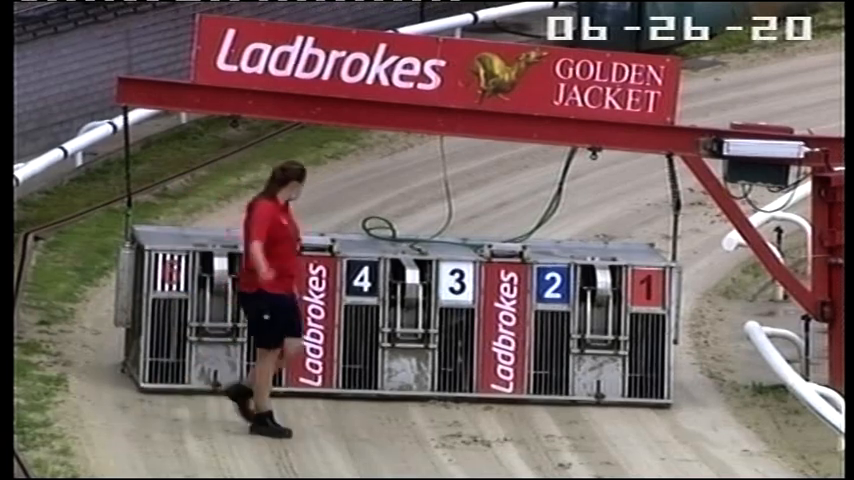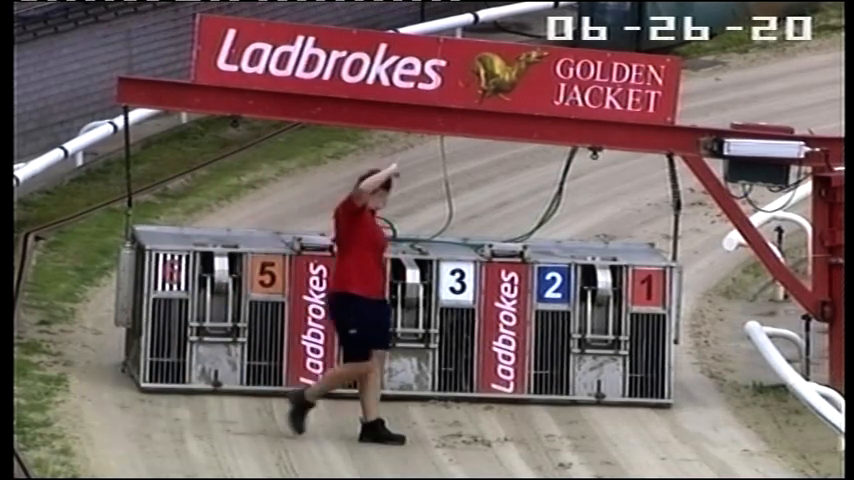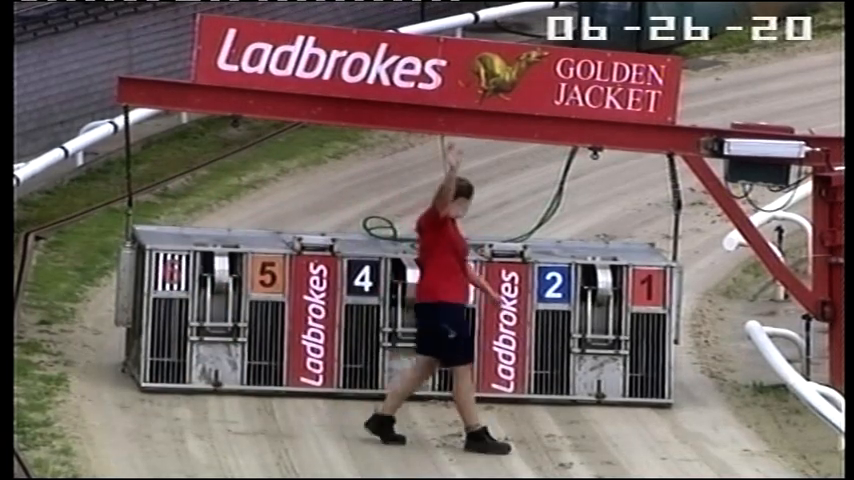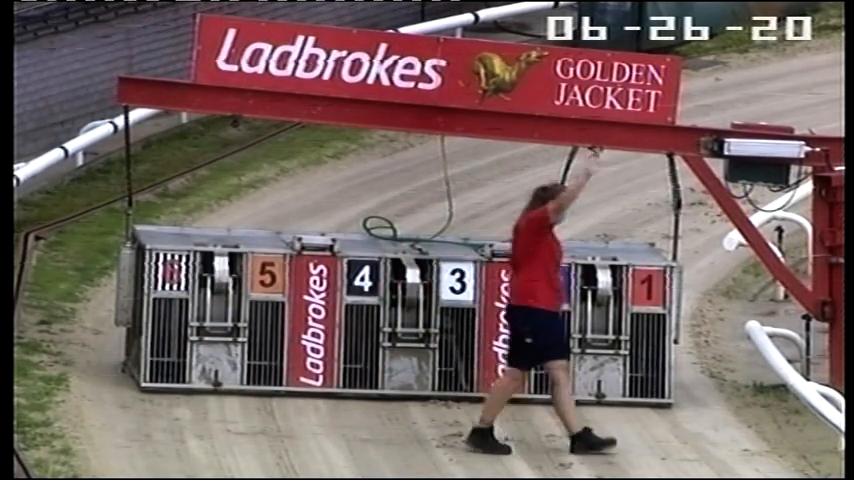
dt=0.5s
person 1, frame 1
left shoulder: (283, 209)
right shoulder: (264, 208)
right elbow: (255, 244)
left wrist: (293, 285)
right wrist: (262, 270)
left hip: (284, 291)
right hip: (261, 292)
left knee: (293, 349)
right knee: (269, 353)
left ankle: (242, 390)
right ankle: (261, 417)
person 1, frame 2
left shoulder: (370, 218)
right shoulder: (350, 211)
right elbow: (363, 190)
right wrist: (390, 171)
left hip: (375, 299)
right hip: (350, 297)
left knee: (376, 364)
right knee: (360, 366)
left ankle: (372, 426)
right ankle: (304, 399)
person 1, frame 3
left shoulder: (447, 226)
right shoulder: (434, 220)
left elbow: (460, 265)
right elbow: (444, 198)
left wrist: (486, 289)
right wrist: (451, 171)
left hip: (446, 304)
right hip: (441, 305)
left knee: (423, 368)
right knee: (463, 369)
left ankle: (382, 419)
right ankle: (477, 436)
person 1, frame 4
left shoulder: (541, 231)
right shoulder: (533, 222)
right elbow: (561, 204)
right wrist: (585, 175)
left hip: (547, 311)
right hip: (530, 310)
left knee: (561, 374)
right knee: (515, 375)
left ankle: (579, 437)
right ankle: (481, 432)
